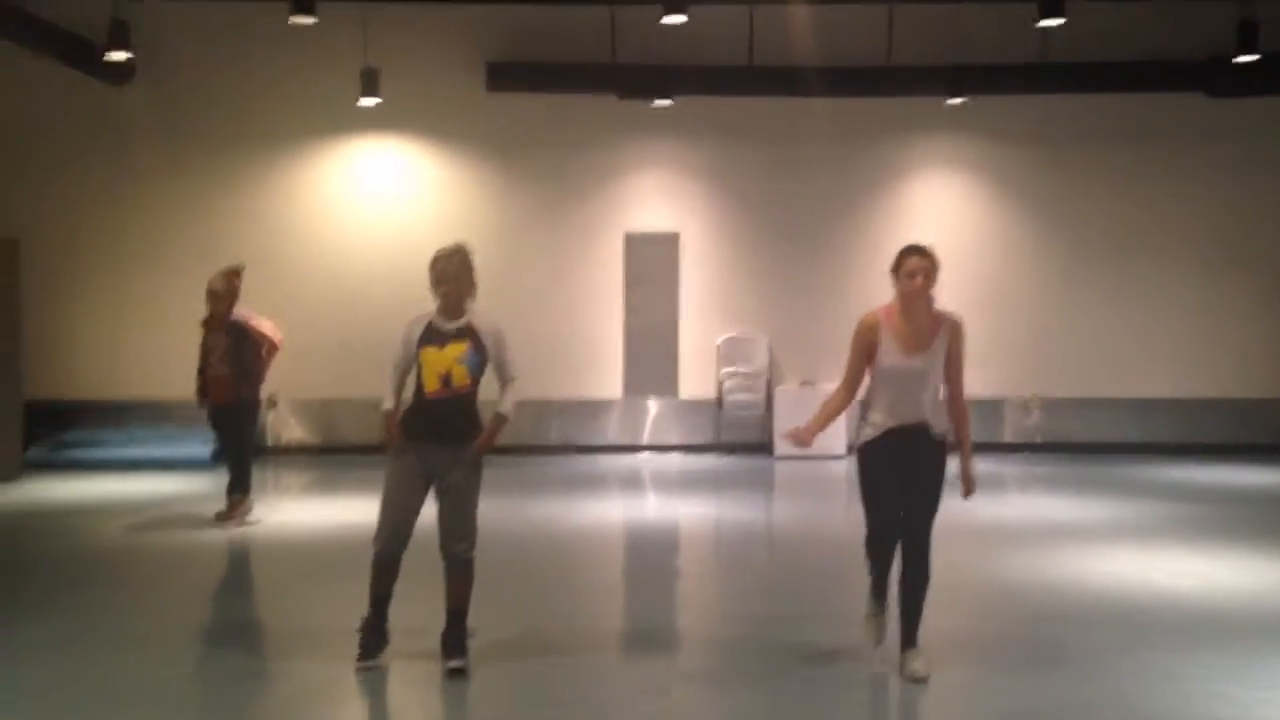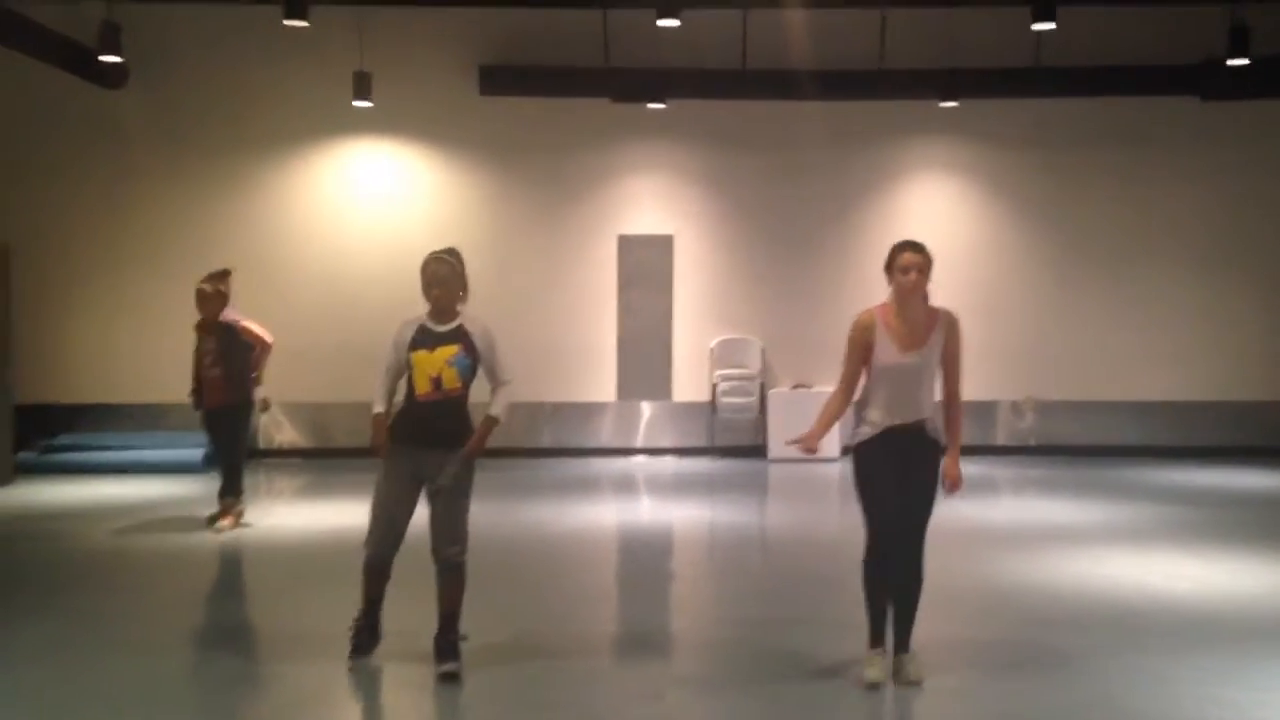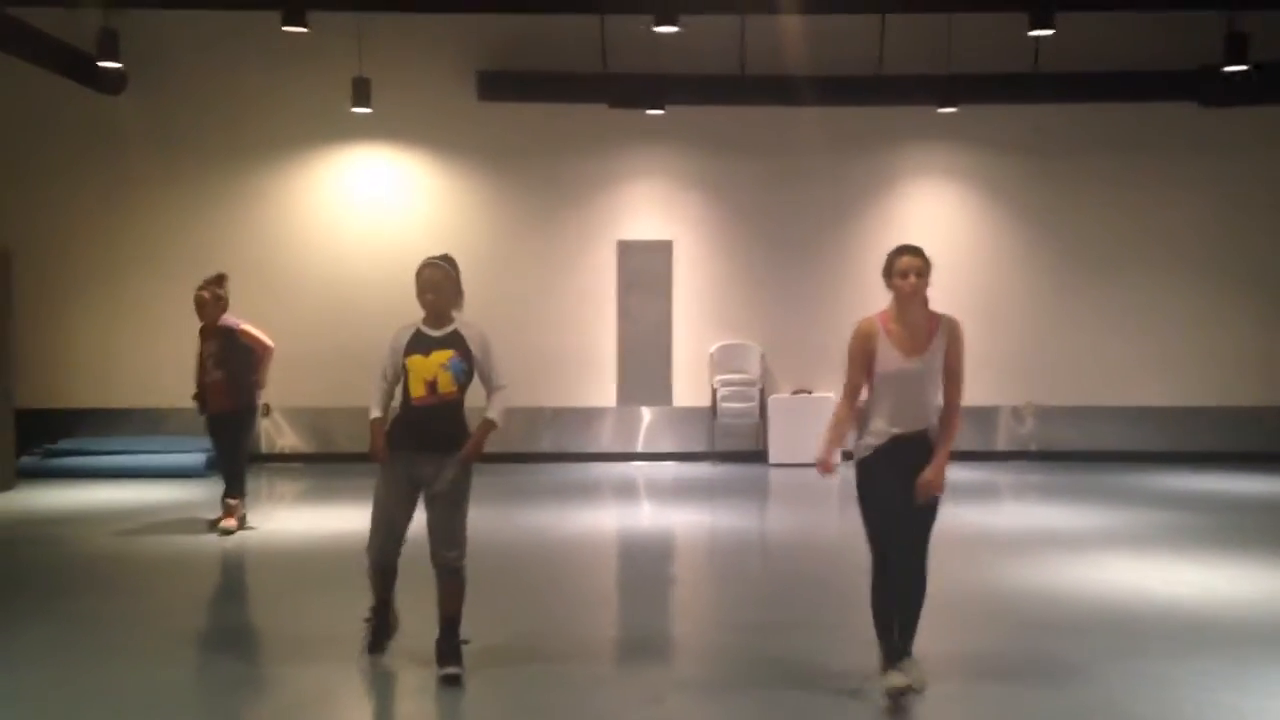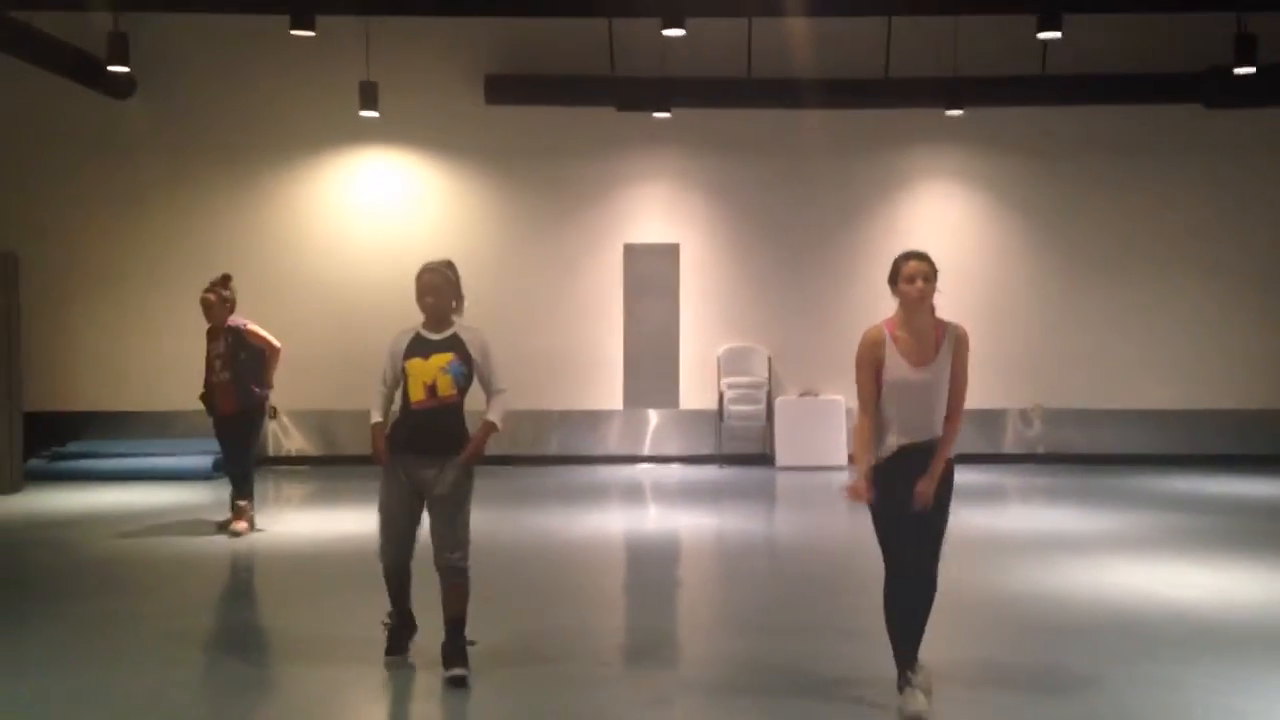
dt=0.1s
person 1, frame 1
left shoulder: (950, 328)
right shoulder: (872, 325)
left elbow: (954, 396)
right elbow: (848, 388)
left wrist: (965, 458)
right wrist: (813, 427)
left hip: (927, 442)
right hip: (879, 440)
left knee: (917, 543)
right knee: (882, 532)
left ankle: (910, 645)
right ankle: (878, 598)
person 1, frame 2
left shoulder: (946, 324)
right shoulder: (868, 323)
left elbow: (951, 395)
right elbow: (845, 390)
left wrist: (953, 454)
right wrist: (816, 432)
left hip: (923, 442)
right hip: (875, 440)
left knee: (911, 546)
right knee: (882, 537)
left ankle: (903, 648)
right ankle: (876, 647)
person 1, frame 3
left shoulder: (948, 330)
right shoulder: (868, 331)
left elbow: (952, 403)
right elbow: (850, 400)
left wrist: (940, 462)
right wrist: (830, 447)
left hip: (925, 451)
right hip: (878, 454)
left knee: (915, 559)
right knee: (888, 556)
left ankle: (904, 652)
right ankle: (890, 664)
person 1, frame 4
left shoulder: (955, 337)
right shoulder: (876, 339)
left elbow: (954, 412)
right elbow: (866, 414)
left wrist: (934, 473)
right wrist: (860, 472)
left hip: (934, 460)
right hip: (888, 463)
left knee: (926, 570)
right knee: (900, 569)
left ankle: (912, 660)
right ankle: (906, 681)
person 2, frame 1
left shoulder: (485, 331)
right shoulder: (417, 327)
left elbow: (508, 381)
right elbow: (396, 375)
left wrist: (496, 423)
right wrist: (389, 415)
left hip: (462, 448)
right hip: (413, 445)
left knee: (458, 545)
right knee: (389, 537)
left ankle: (455, 637)
right ankle: (375, 626)
person 2, frame 2
left shoulder: (477, 333)
right shoulder: (408, 330)
left elbow: (501, 384)
right elbow: (388, 379)
left wrist: (487, 426)
right wrist: (379, 419)
left hip: (453, 452)
right hip: (404, 448)
left knee: (450, 548)
right knee: (380, 539)
left ankle: (448, 641)
right ankle: (368, 623)
person 2, frame 3
left shoulder: (473, 337)
right shoulder: (403, 336)
left elbow: (497, 389)
right elbow: (384, 384)
left wrist: (483, 430)
right wrist: (376, 424)
left hip: (450, 456)
right hip: (400, 453)
left knee: (448, 552)
right knee: (382, 545)
left ankle: (449, 645)
right ankle: (381, 618)
person 2, frame 4
left shoulder: (472, 341)
right shoulder: (403, 340)
left elbow: (496, 392)
right elbow: (385, 389)
left wrist: (484, 432)
right wrist: (377, 428)
left hip: (451, 460)
right hip: (401, 457)
left knee: (452, 554)
right knee: (394, 550)
left ankle: (455, 647)
right ankle: (401, 622)
person 3, frame 1
left shoulder: (242, 325)
right shoulder: (208, 324)
left elbow: (273, 343)
left wrist: (258, 373)
right wrist: (203, 389)
left hip: (241, 399)
right hip: (217, 400)
left knee: (240, 451)
right knee: (228, 452)
left ankle: (238, 503)
right ankle: (240, 499)
person 3, frame 2
left shoulder: (233, 325)
right shoulder: (202, 328)
left elbow: (266, 342)
left wrist: (254, 375)
right wrist: (198, 392)
left hip: (235, 401)
right hip: (211, 403)
left knee: (232, 455)
right knee: (222, 455)
left ankle: (230, 506)
right ankle: (232, 503)
person 3, frame 3
left shoulder: (234, 328)
right shoulder: (205, 332)
left elbow: (267, 346)
left wrist: (257, 379)
right wrist: (203, 398)
left hip: (238, 406)
right hip: (215, 408)
left knee: (235, 457)
right knee: (224, 459)
left ankle: (233, 510)
right ankle: (235, 508)
person 3, frame 4
left shoulder: (241, 329)
right shoulder: (212, 333)
left elbow: (274, 347)
left wrist: (266, 380)
right wrist: (209, 397)
left hip: (247, 407)
right hip: (223, 409)
left knee: (242, 459)
right knee: (231, 461)
left ankle: (243, 512)
right ankle: (243, 509)
